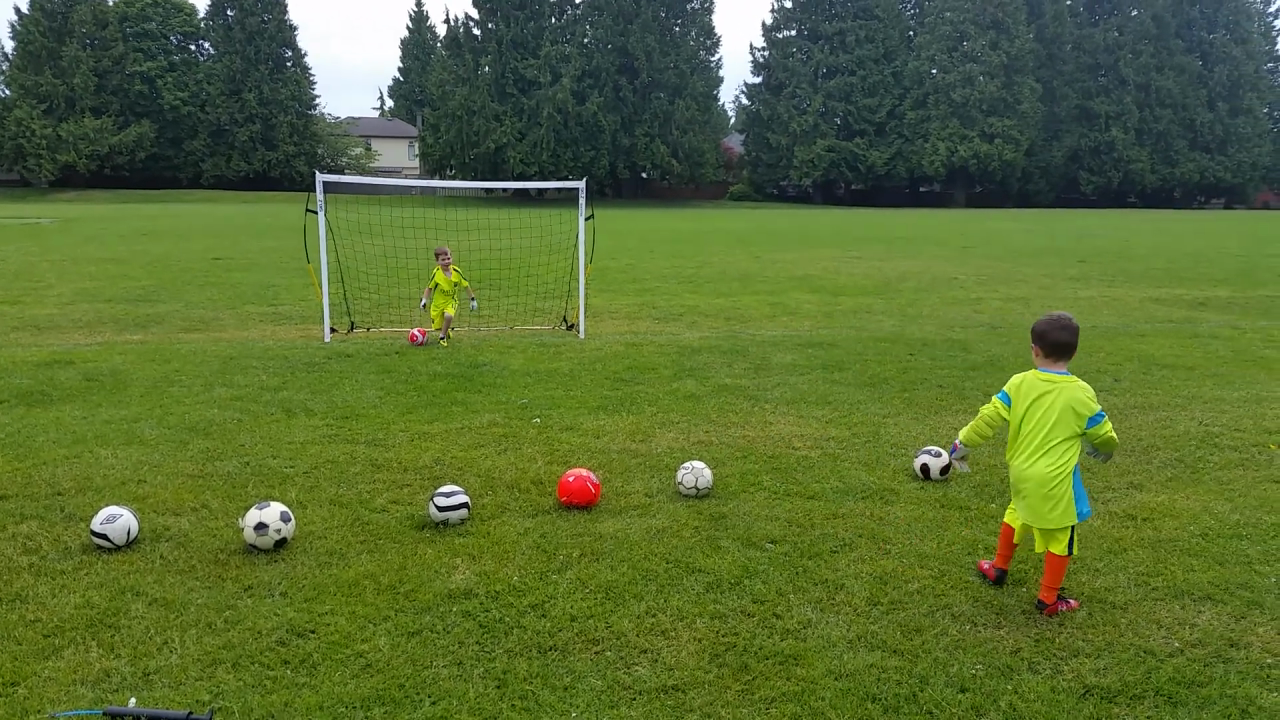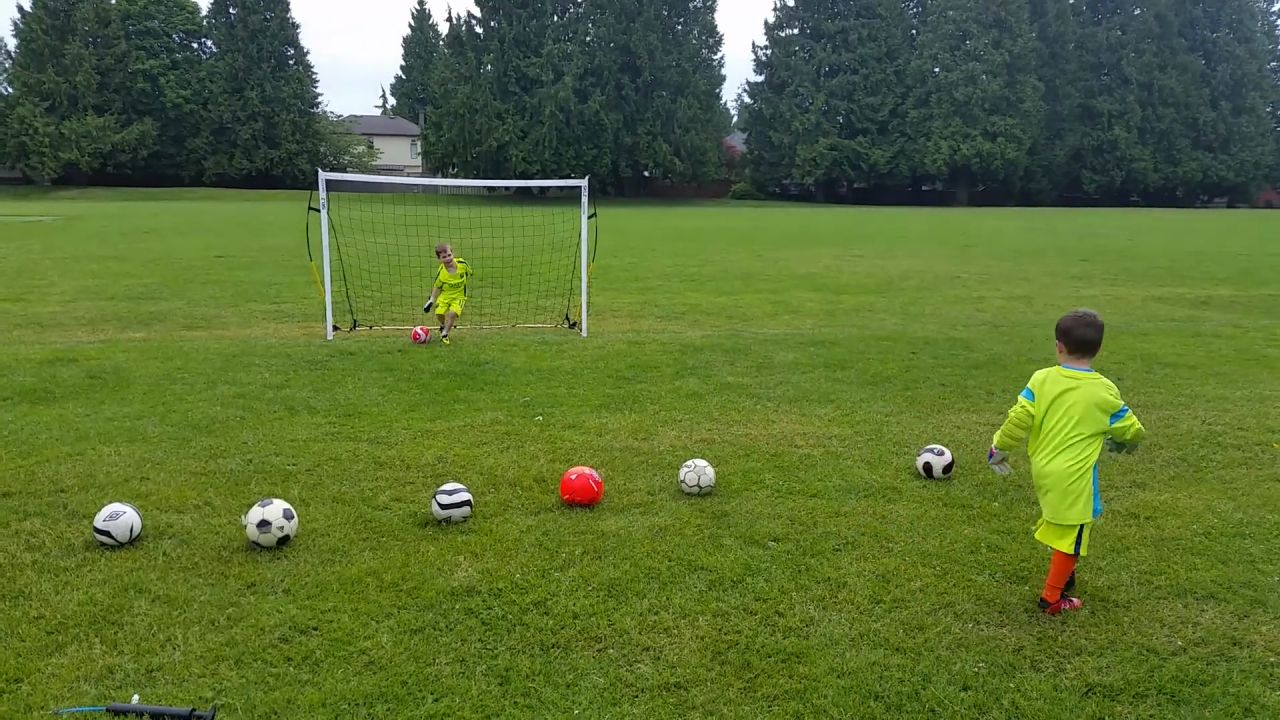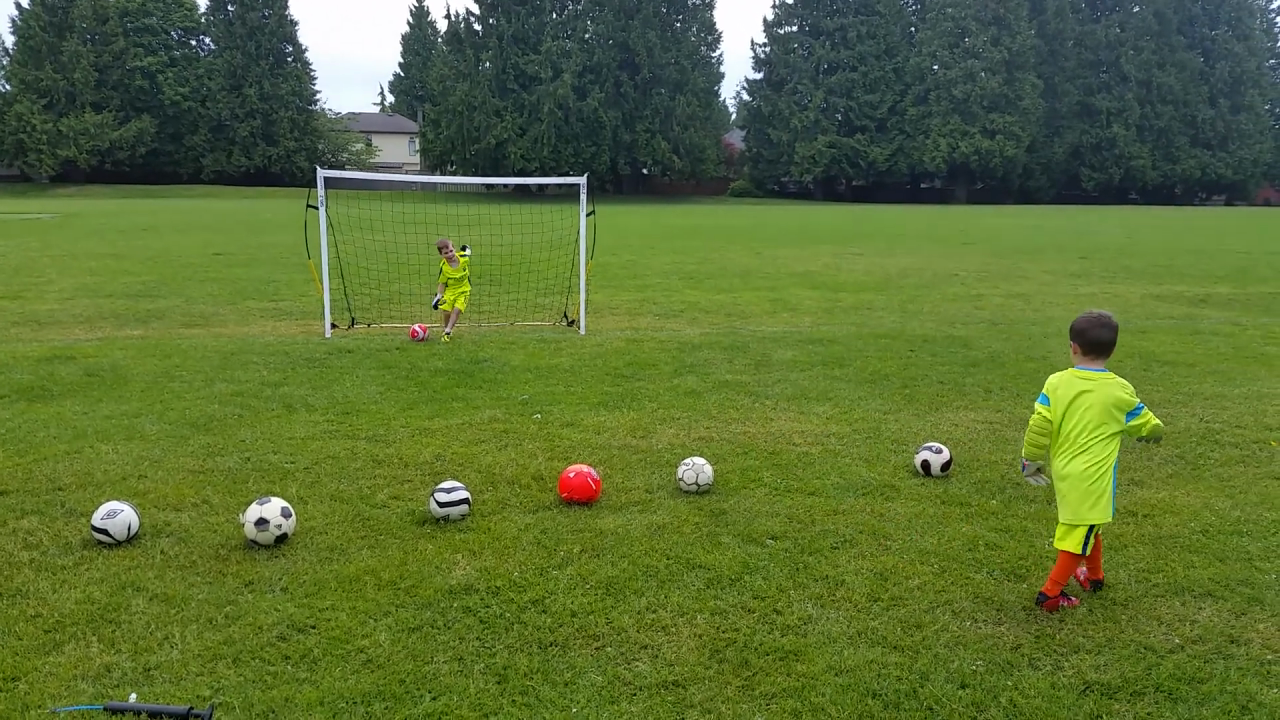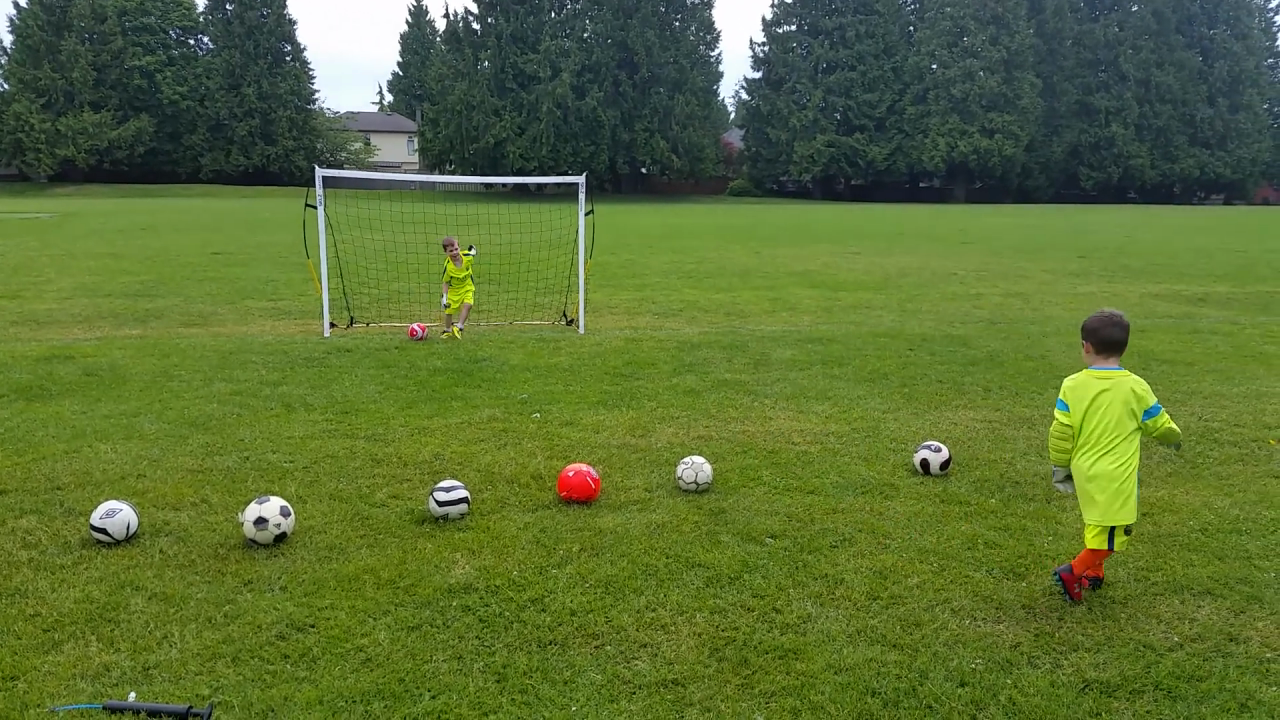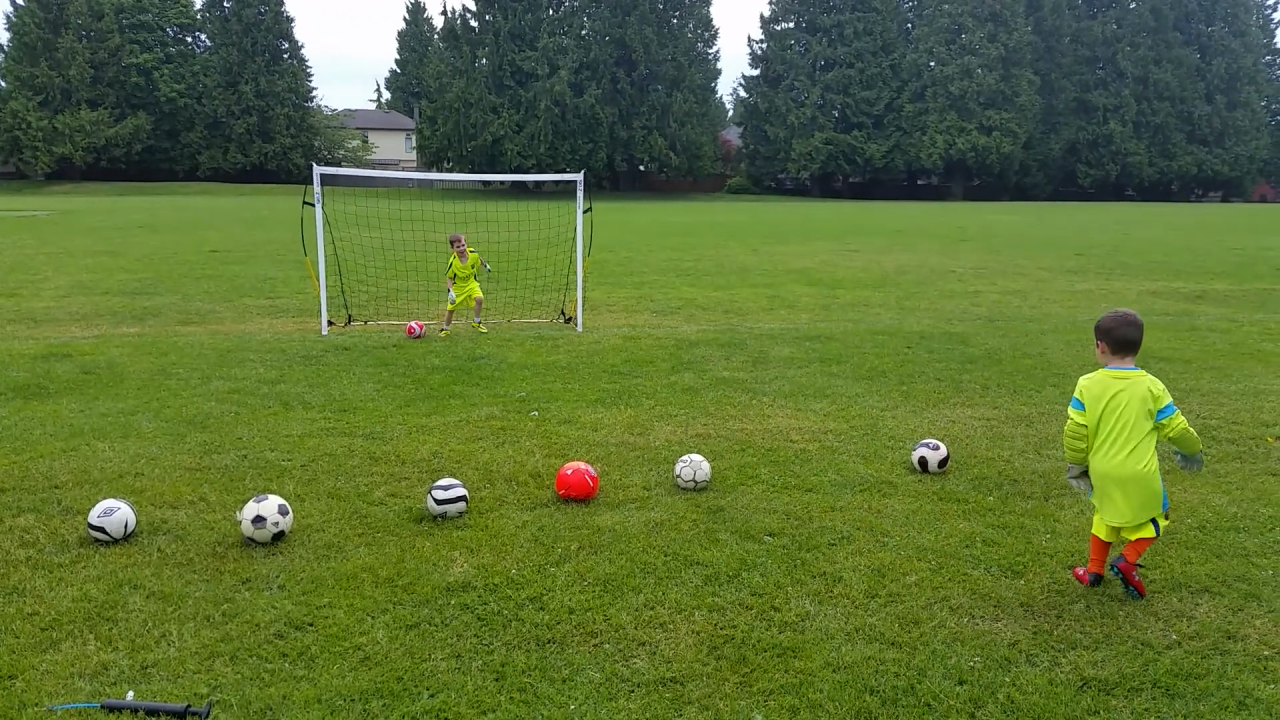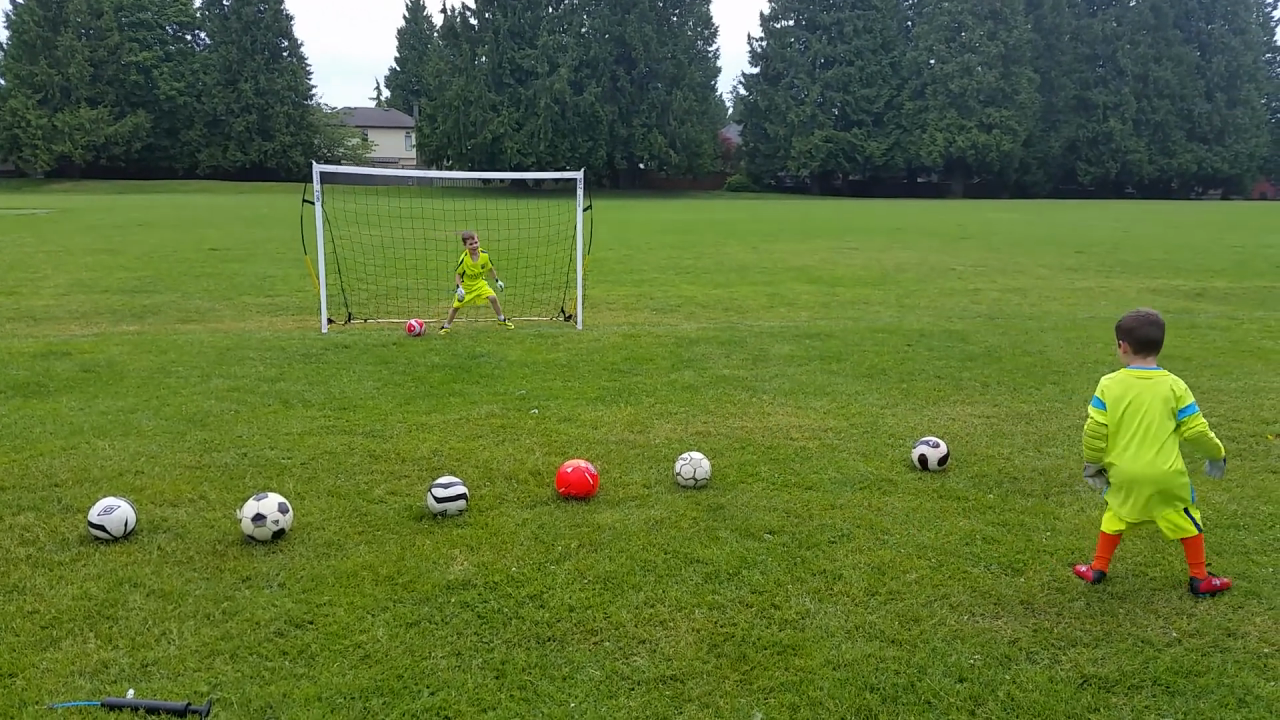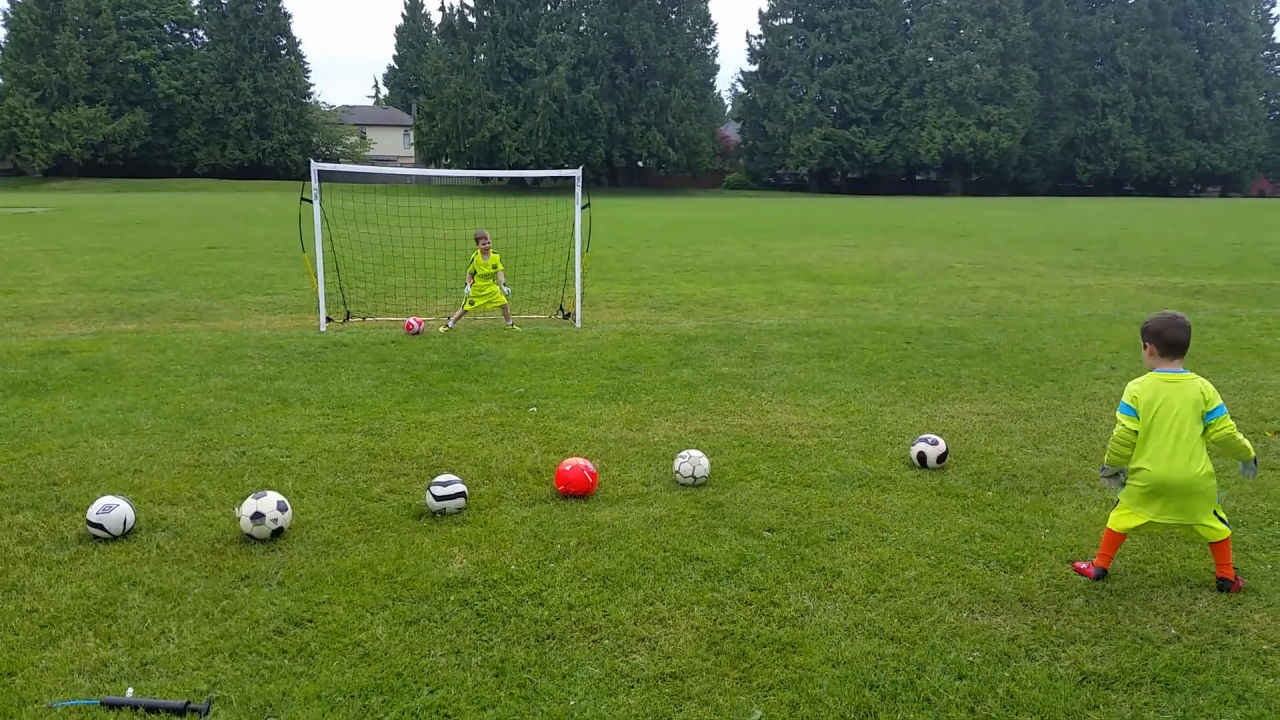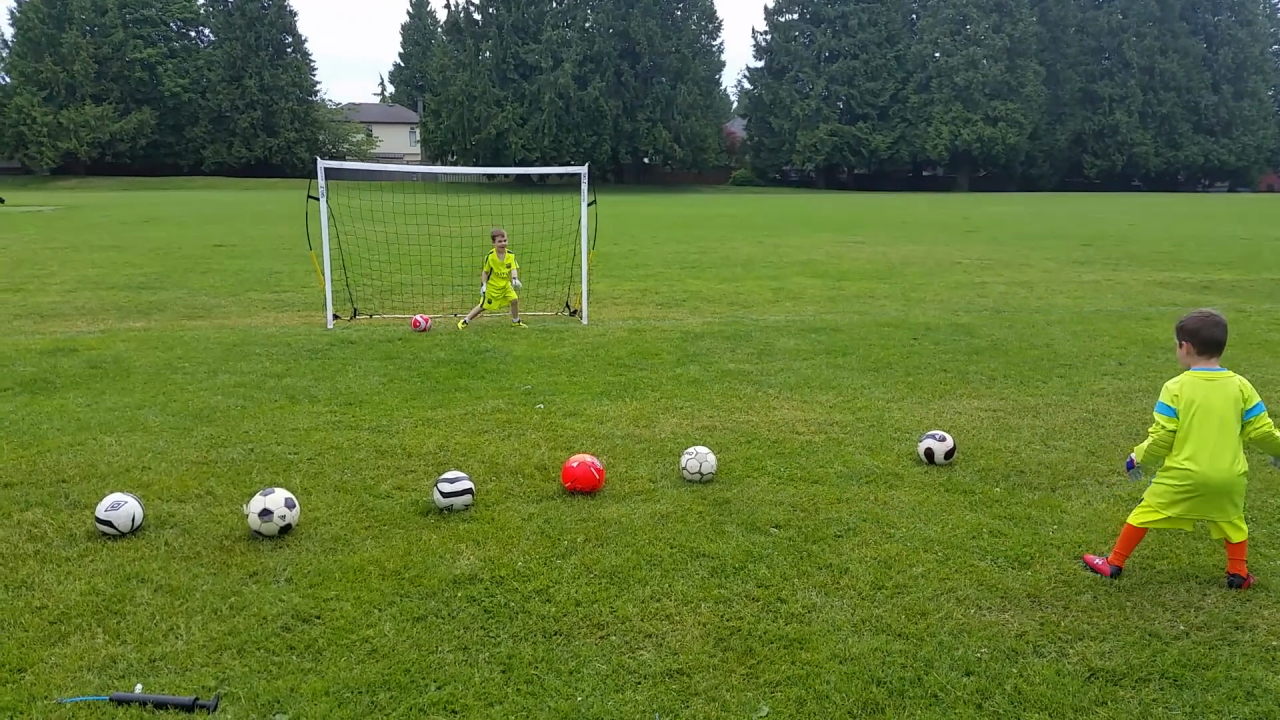
dt=0.1s
person 1, frame 1
left shoulder: (1018, 383)
right shoulder: (1082, 393)
left elbow: (990, 419)
right elbow: (1105, 435)
left wrist: (963, 442)
right wrist: (1105, 450)
left hip: (1020, 474)
right hip: (1055, 480)
left knee: (1018, 514)
right knee: (1060, 536)
left ankle: (998, 568)
right ankle: (1049, 599)
person 1, frame 2
left shoulder: (1042, 379)
right shoulder: (1104, 389)
left elbow: (1019, 420)
right elbow: (1130, 429)
left wrist: (998, 446)
right wrist: (1127, 443)
left hip: (1043, 469)
right hip: (1074, 475)
left knee: (1055, 518)
right knee: (1071, 533)
left ankle: (1062, 575)
right ankle: (1052, 597)
person 1, frame 3
left shoulder: (1056, 382)
right shoulder: (1120, 390)
left elbow: (1039, 427)
right elbow: (1148, 427)
left wrist: (1030, 460)
right wrist: (1156, 433)
left hip: (1063, 472)
right hip: (1092, 476)
left knee: (1082, 526)
right knee: (1080, 534)
left ankle: (1094, 575)
right ankle: (1051, 593)
person 1, frame 4
left shoulder: (1073, 385)
right shoulder: (1136, 387)
left elbow: (1060, 433)
right elbow: (1161, 426)
left wrist: (1060, 468)
right wrist: (1174, 438)
left hip: (1085, 472)
right hip: (1117, 476)
left knee: (1099, 524)
right knee: (1111, 530)
left ankle: (1092, 573)
right ankle: (1075, 571)
person 1, frame 5
left shoulder: (1087, 385)
right shoulder: (1151, 387)
left elbow: (1075, 432)
right elbow: (1176, 429)
left wrist: (1076, 465)
right wrist: (1193, 449)
left hip: (1103, 472)
right hip: (1139, 474)
left knee: (1107, 518)
right knee: (1150, 524)
left ankle: (1094, 570)
right ankle: (1128, 561)
person 1, frame 6
left shoulder: (1109, 384)
right shoulder: (1174, 386)
left elbow: (1094, 431)
right elbow: (1196, 430)
left wrist: (1093, 464)
right wrist: (1217, 453)
left hip: (1122, 472)
right hip: (1164, 474)
left knee: (1116, 515)
right knee: (1186, 519)
left ankle: (1097, 568)
right ankle: (1200, 578)
person 1, frame 7
left shoulder: (1138, 390)
right shoulder: (1202, 388)
left elbow: (1123, 437)
right elbow: (1224, 432)
left wrist: (1111, 466)
right wrist: (1246, 455)
left hip: (1149, 477)
right hip: (1194, 478)
left knee: (1124, 514)
right knee: (1212, 521)
left ankle: (1099, 565)
right ankle: (1227, 577)
person 1, frame 8
left shoulder: (1176, 387)
right shoulder: (1241, 386)
left elbow: (1162, 436)
left wrist: (1137, 459)
left hip: (1183, 475)
right hip: (1227, 477)
left knee: (1147, 510)
right knee: (1232, 521)
left ankle: (1114, 562)
right ankle: (1238, 573)
